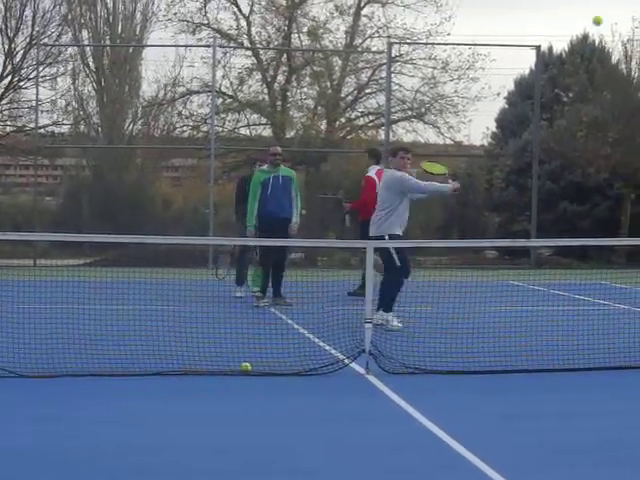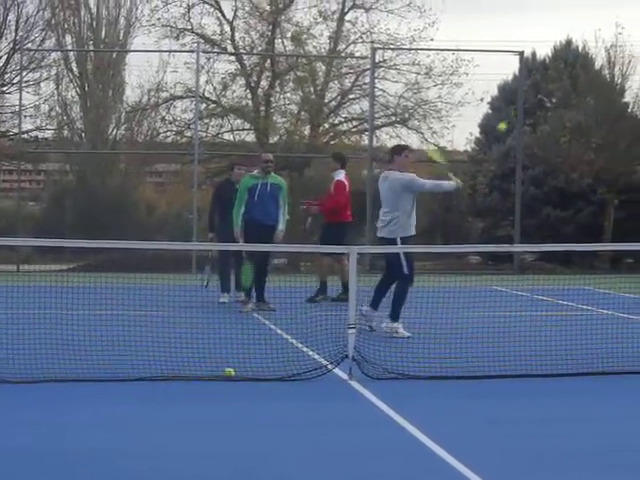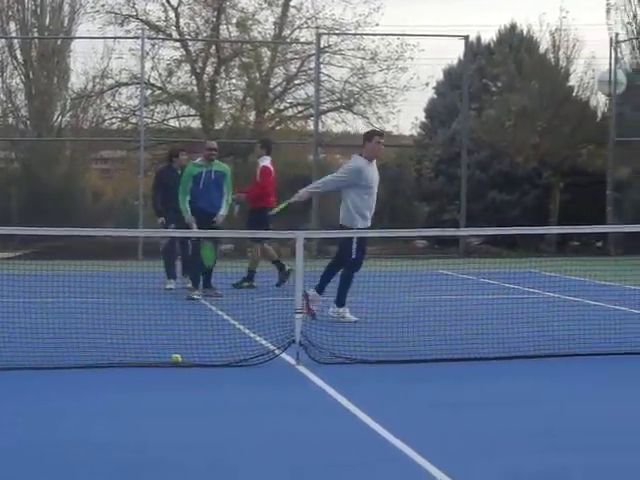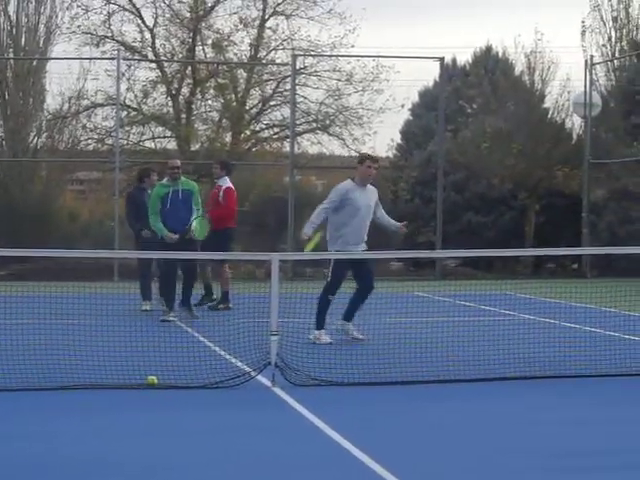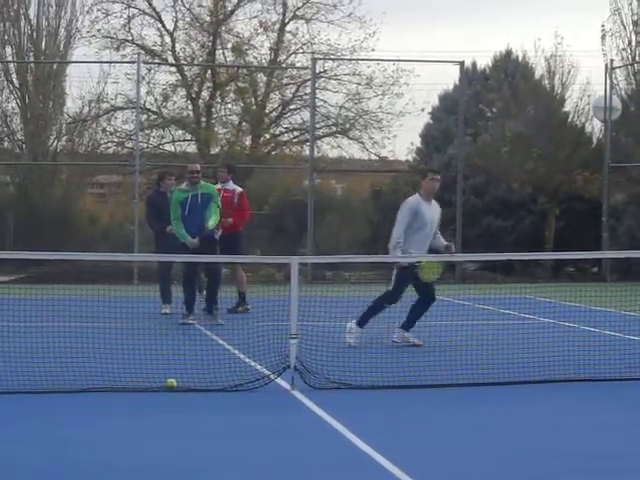
dt=0.3s
person 1, frame 1
left shoulder: (396, 178)
right shoulder: (397, 177)
left elbow: (417, 193)
right elbow: (425, 187)
left wrist: (446, 187)
right wrist: (449, 187)
left hip: (388, 232)
right hip: (385, 233)
left knee: (391, 272)
right knee: (402, 270)
left ankle: (381, 313)
right ankle: (385, 313)
person 1, frame 2
left shoulder: (385, 177)
right shoulder: (401, 178)
right elbow: (430, 186)
right wrist: (453, 184)
left hip: (388, 233)
right hip: (397, 235)
left knee: (391, 275)
right knee: (406, 278)
left ankle: (371, 309)
right ankle: (393, 322)
person 1, frame 3
left shoulder: (372, 163)
right shoulder: (357, 166)
right elbow: (331, 180)
right wrist: (307, 191)
left hip: (361, 222)
right hip: (355, 223)
left knee: (340, 262)
right knee: (352, 264)
left ankle: (315, 293)
right ankle: (339, 308)
person 1, frame 4
left shoulder: (372, 192)
right shoulder: (343, 189)
left elbow: (378, 215)
right elbow: (322, 210)
left wrist: (396, 226)
right wrist: (309, 229)
left hip: (359, 249)
right hip: (340, 248)
left knee: (367, 286)
right knee: (332, 288)
left ankle: (347, 322)
right ankle: (318, 330)
person 1, frame 5
left shoulder: (436, 208)
right shoulder: (412, 203)
right elbow: (399, 229)
left wrist: (444, 245)
right wrist: (397, 254)
left knee: (428, 297)
right knee: (392, 296)
left ankle: (403, 332)
right ankle: (357, 326)
person 2, frame 1
left shoulder: (290, 175)
right shoulder: (260, 175)
left elbow: (295, 199)
right elbow: (253, 201)
left wrist: (295, 221)
right wrist: (250, 224)
left hip: (284, 222)
right hip: (266, 222)
left knee: (280, 260)
right knee: (265, 259)
left ankle: (277, 295)
right ankle: (262, 295)
person 2, frame 2
left shoulder: (280, 183)
right shoulder: (248, 180)
left elbow: (283, 207)
right elbow: (239, 205)
left wrist: (280, 228)
right wrist: (237, 226)
left hip: (270, 228)
right hip: (252, 226)
left knee: (263, 264)
right knee: (252, 262)
left ankle: (260, 300)
right ankle: (248, 299)
person 2, frame 3
left shoulder: (224, 169)
right shoulder: (192, 168)
left elbow: (227, 194)
right elbow: (183, 193)
left wrist: (222, 213)
right wrist: (187, 214)
left hip: (214, 215)
right hip: (197, 215)
right knee: (197, 250)
left ankle: (207, 286)
right ankle: (195, 287)
person 2, frame 4
left shoulder: (191, 186)
right shoulder: (159, 189)
left elbow: (198, 209)
right elbow: (153, 215)
right wrist: (165, 233)
left hip: (188, 235)
right hip: (168, 236)
left knee: (191, 271)
right knee: (169, 272)
left ankle: (186, 303)
right ankle: (169, 309)
person 2, frame 5
left shoulder: (211, 190)
right shoulder: (178, 194)
left elbow: (217, 212)
right elbow: (176, 221)
left wrist: (211, 224)
right wrist: (187, 239)
left hip: (209, 238)
right hip: (189, 241)
left knee: (214, 273)
right knee: (189, 276)
left ankle: (212, 309)
right ankle: (189, 312)
person 3, frame 1
left shoulder: (370, 177)
right shoulder: (383, 175)
left elbow: (367, 200)
left wrist: (351, 207)
left hip: (370, 218)
right ankle: (363, 287)
person 3, frame 2
left shoulder: (339, 181)
right shoulder: (340, 180)
left elbow: (338, 203)
right elbow: (330, 200)
left wrist: (320, 210)
right wrist: (313, 205)
left hip: (336, 223)
right hip: (340, 222)
left knee: (324, 256)
right knee: (339, 257)
left ankle: (322, 290)
right ankle: (345, 291)
person 3, frame 3
left shoulder: (265, 167)
right shoulder: (263, 166)
left elbow: (264, 190)
right elbow: (256, 187)
left wrist: (246, 197)
right wrist: (241, 193)
left hip: (261, 208)
right hip: (260, 208)
left knee: (256, 243)
right knee: (260, 243)
left ankle: (250, 278)
right ankle: (282, 268)
person 3, frame 4
left shoulder: (228, 188)
right shoulder: (218, 187)
left elbow: (230, 210)
left wrist: (211, 215)
left hip: (224, 230)
right hip: (214, 229)
left knee: (221, 264)
left ankle: (225, 300)
right ankle: (209, 294)
person 3, frame 5
left shoulder: (238, 192)
left elbow: (246, 212)
left wrist: (233, 220)
left hip: (233, 233)
left knee: (237, 266)
left ankle: (243, 302)
person 4, frame 1
right shoulder: (244, 180)
right elbow: (238, 203)
right wrist: (240, 221)
right hip: (247, 222)
right knee: (244, 251)
left ankle: (257, 284)
right ankle: (240, 285)
person 4, frame 2
right shoulder: (221, 187)
right elbow: (213, 209)
right wrist: (211, 230)
right hip: (225, 230)
left knee: (241, 261)
right knee: (224, 261)
left ankle: (240, 291)
right ankle: (225, 292)
person 4, frame 3
right shoulder: (162, 173)
right elbow: (156, 196)
right wrist: (159, 215)
right hip: (169, 216)
left knee: (187, 247)
right knee: (169, 247)
left ankle: (187, 276)
right ankle: (171, 279)
person 4, frame 4
right shoulder: (133, 194)
right elbow: (130, 217)
right wrist: (140, 230)
right hip: (144, 237)
right knee: (144, 268)
right ankle: (146, 300)
person 4, frame 5
right shoulder: (153, 198)
right elbow: (150, 220)
right wrist: (164, 228)
right hip: (164, 240)
right knee: (164, 271)
right ankle: (166, 303)
